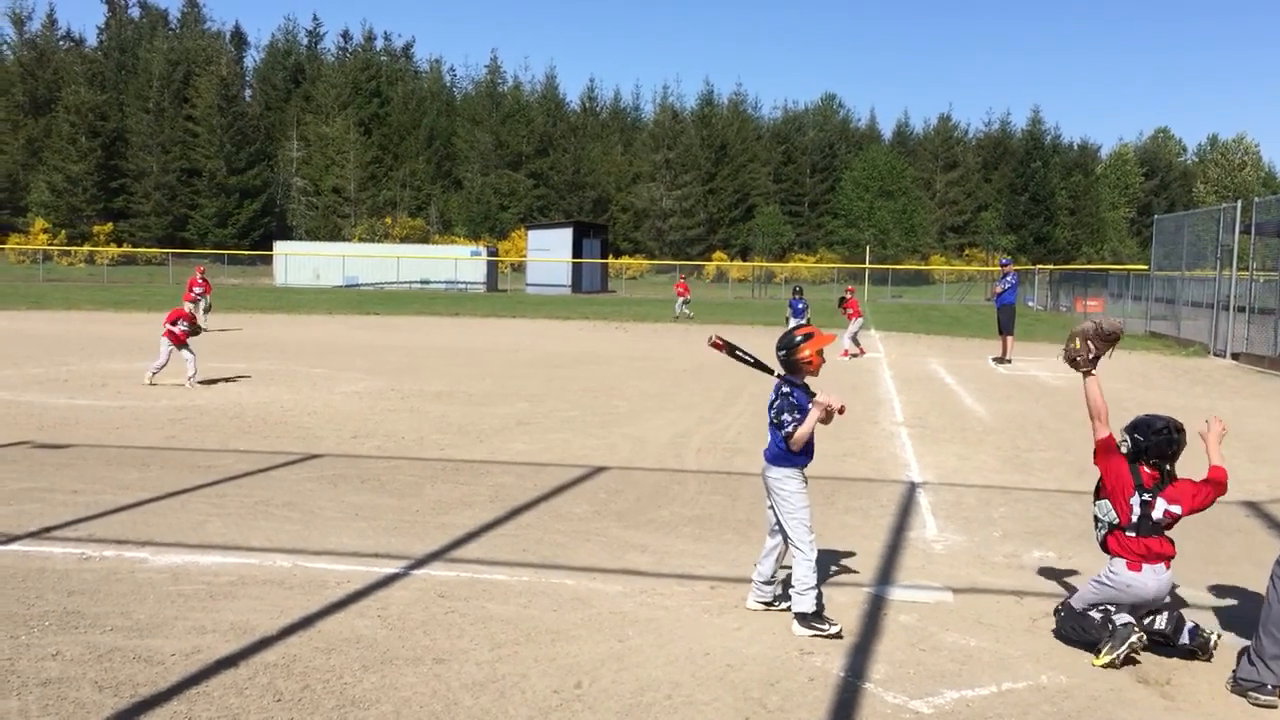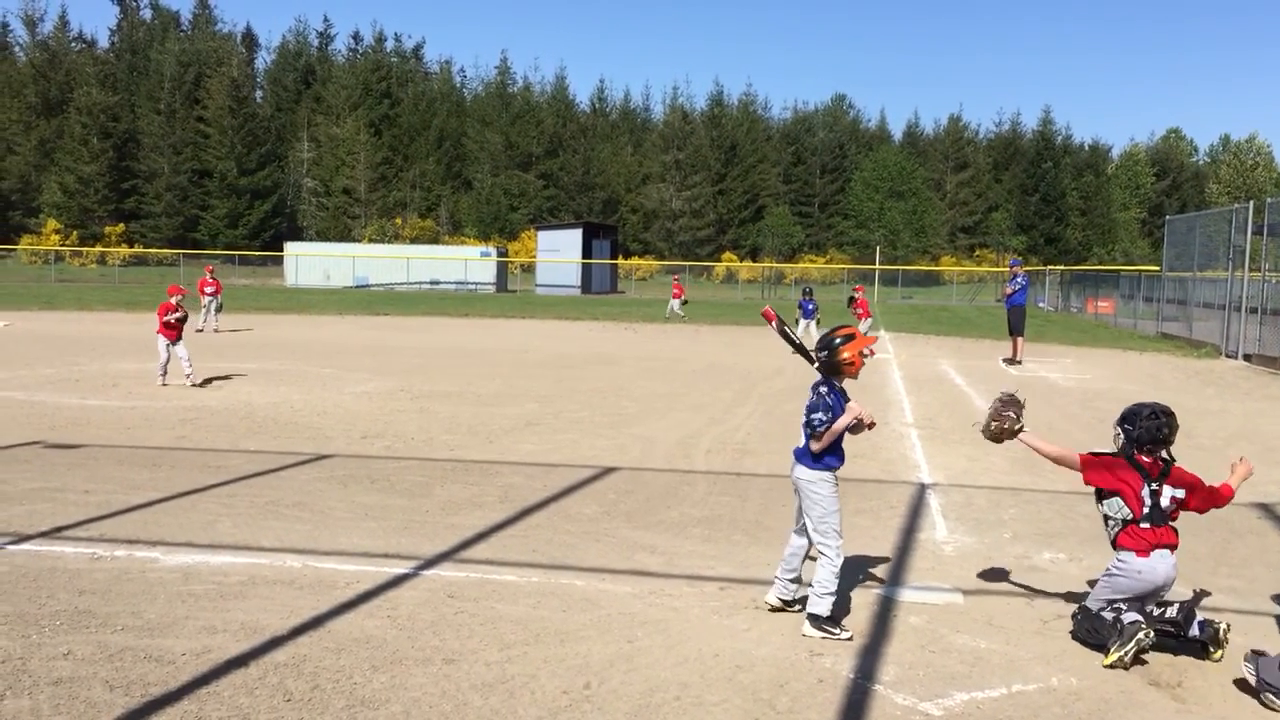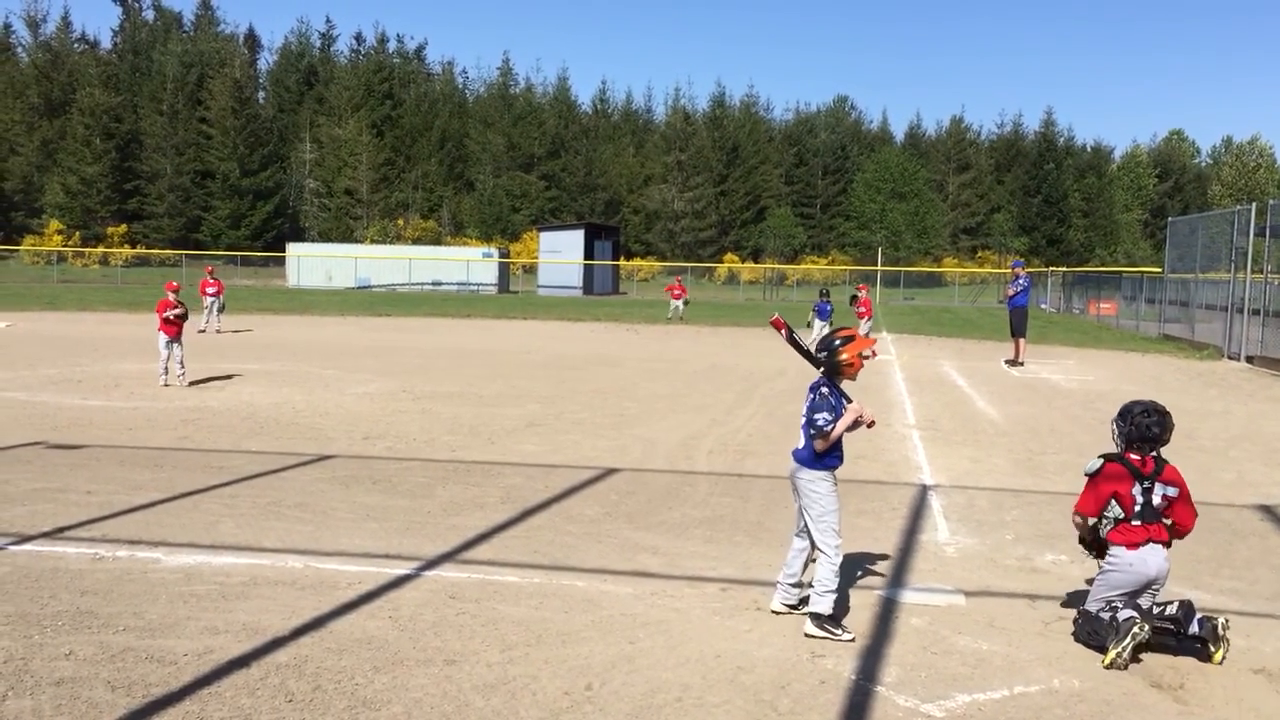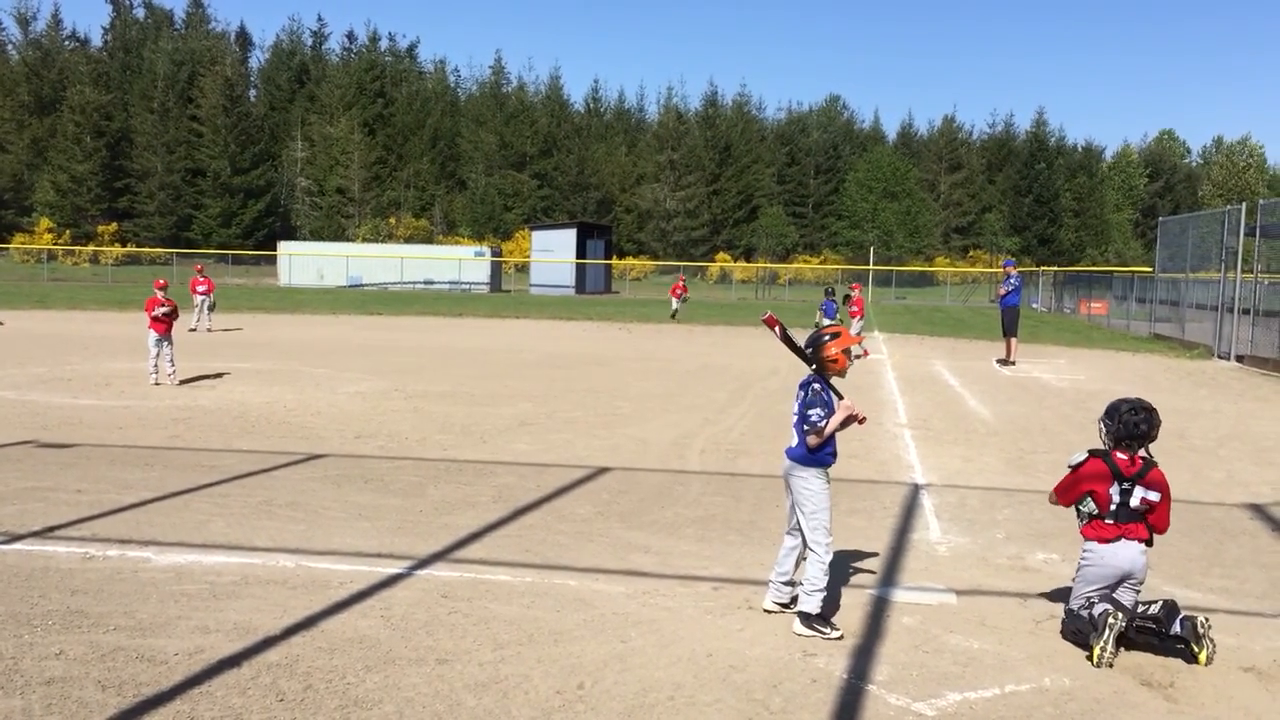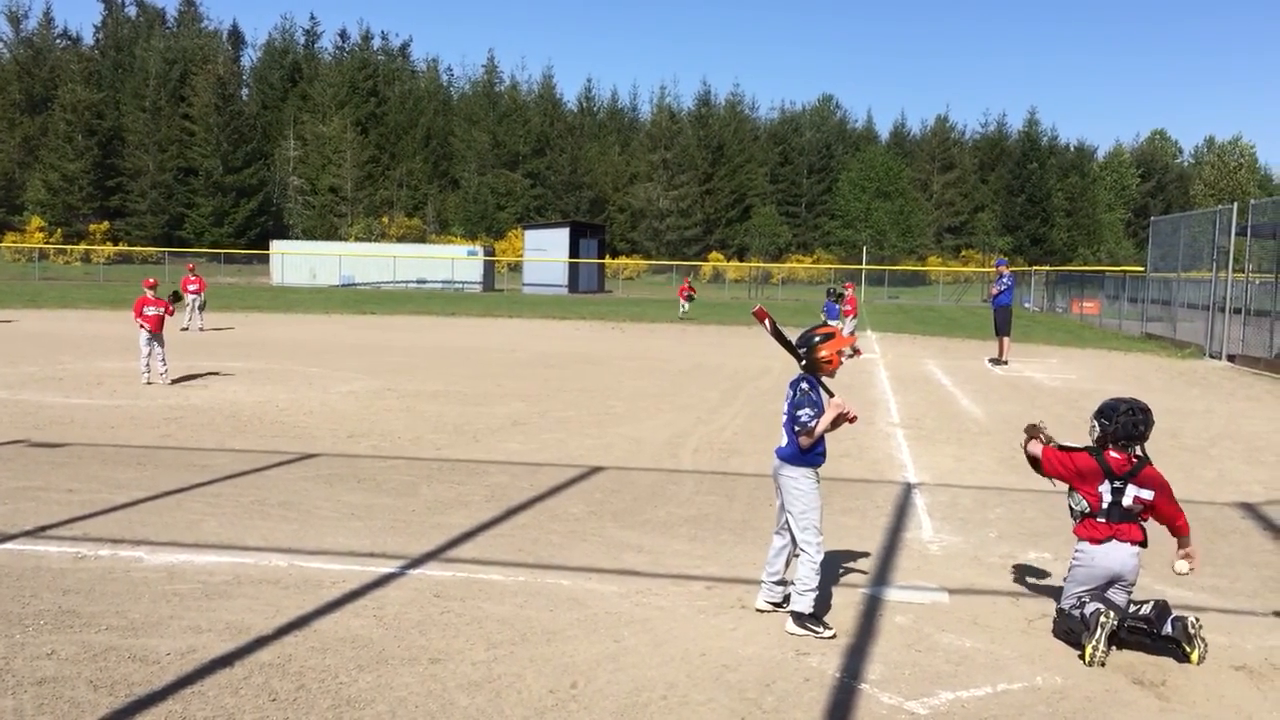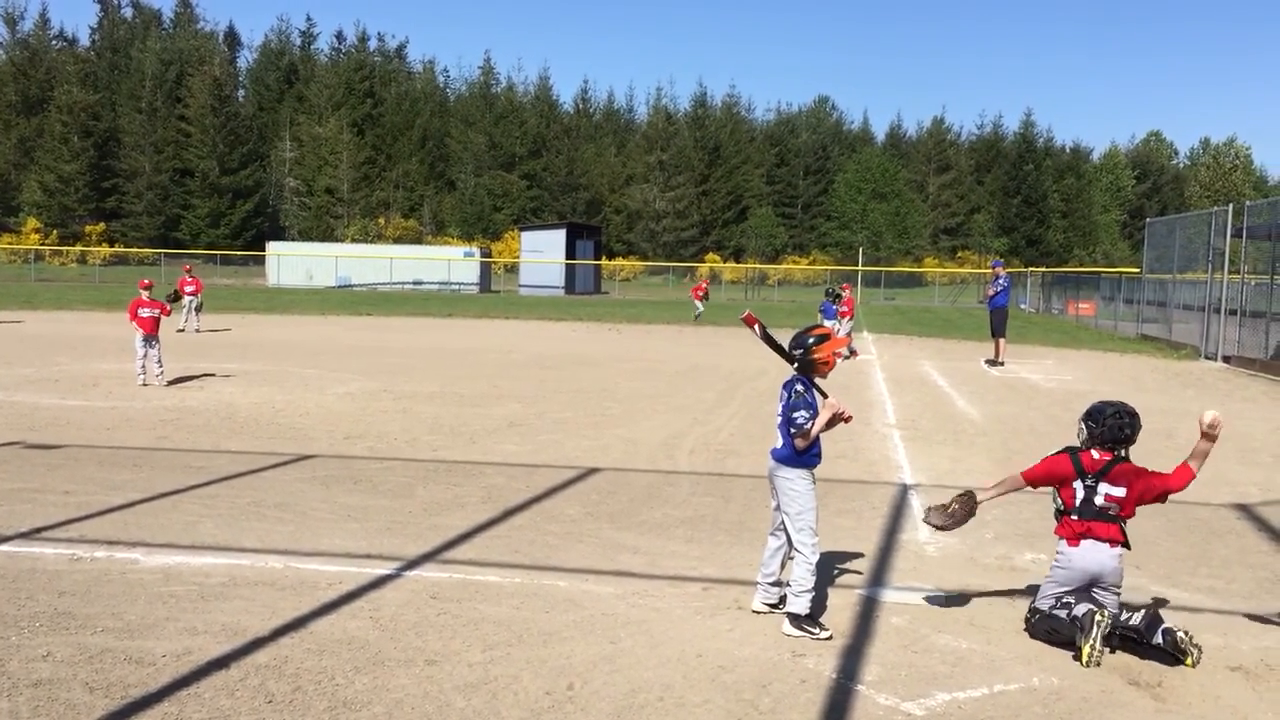
dt=0.4s
person 1, frame 1
left shoulder: (799, 389)
right shoulder: (787, 394)
left elbow: (823, 421)
right elbow: (795, 443)
left wrist: (829, 409)
right wrist: (816, 409)
left hip: (780, 472)
right hip: (786, 475)
left knee: (778, 535)
right knee: (804, 543)
left ankle: (762, 593)
right ankle: (805, 614)
person 1, frame 2
left shoulder: (833, 390)
right shoulder: (824, 395)
left elbow: (848, 430)
right elbow: (816, 444)
left wrist: (860, 422)
right wrist: (847, 417)
left hip: (805, 472)
right hip: (817, 476)
left knee: (802, 534)
right knee: (830, 547)
left ankle: (782, 592)
right ankle: (818, 617)
person 1, frame 3
left shoulder: (825, 388)
right shoulder: (825, 395)
left elbow: (834, 428)
right elbow: (821, 443)
left wrist: (857, 420)
right wrist: (849, 417)
left hip: (806, 471)
right hip: (816, 475)
left knee: (804, 537)
right knee: (829, 546)
left ankle: (787, 596)
right ankle: (821, 616)
person 1, frame 4
left shoulder: (811, 385)
right shoulder: (817, 391)
right elbow: (814, 439)
left wrist: (848, 419)
right wrist: (840, 414)
left hip: (798, 468)
right hip: (809, 473)
left knee: (796, 535)
right knee: (819, 544)
left ankle: (779, 595)
right ankle: (808, 615)
person 1, frame 5
left shoulder: (802, 384)
right shoulder: (806, 391)
right elbow: (806, 439)
left wrist: (839, 418)
right wrist: (831, 412)
left hip: (787, 468)
right hip: (799, 473)
left knee: (785, 533)
right knee: (810, 543)
left ankle: (771, 594)
right ankle: (801, 614)
person 1, frame 6
left shoulder: (793, 385)
right shoulder: (802, 393)
right elbow: (801, 441)
left wrist: (833, 418)
right wrist: (825, 414)
left hip: (782, 467)
right hip: (794, 474)
left knee: (780, 534)
right knee: (805, 543)
left ankle: (767, 595)
right ankle: (798, 615)
person 2, frame 1
left shoulder: (1119, 471)
right shoulder: (1179, 490)
left elbow: (1100, 421)
right elbow: (1217, 485)
left wrist: (1089, 372)
right wrist: (1212, 442)
left hip: (1125, 576)
right hip: (1161, 580)
left knee: (1067, 617)
right knee: (1131, 612)
left ankle: (1118, 630)
right ankle: (1189, 633)
person 2, frame 2
left shoulder: (1116, 467)
right shoulder: (1178, 475)
left elbow: (1066, 458)
right elbow: (1218, 497)
left wrist: (1022, 434)
right wrist: (1238, 476)
left hip: (1134, 564)
right hip: (1168, 565)
left knee: (1086, 621)
right knee: (1139, 611)
left ankle: (1128, 629)
right ankle: (1198, 625)
person 2, frame 3
left shoulder: (1108, 469)
right shoulder: (1170, 474)
left elbow: (1080, 518)
right elbow: (1185, 525)
left wrist: (1089, 533)
left hip: (1124, 558)
right hip: (1159, 559)
left knee: (1089, 622)
right knee: (1138, 614)
left ankle: (1125, 624)
right ankle: (1199, 625)
person 2, frame 4
left shoulder: (1091, 466)
right shoulder: (1155, 476)
left elbow: (1055, 498)
right elbow: (1160, 526)
left hip: (1101, 552)
right hip: (1137, 554)
left knee: (1077, 619)
right knee: (1122, 614)
left ankle: (1103, 616)
right ankle: (1181, 624)
person 2, frame 5
left shoulder: (1084, 461)
right shoulder: (1150, 476)
left elbow: (1033, 449)
right elbow: (1175, 517)
left wrist: (1034, 439)
right wrist: (1185, 545)
left hip: (1092, 553)
right hip: (1129, 556)
left knee: (1067, 618)
right knee: (1115, 610)
left ankle: (1091, 616)
right ankle: (1174, 623)
person 2, frame 6
left shoulder: (1064, 462)
right shoulder: (1129, 475)
left elbow: (1021, 479)
right elbow: (1182, 477)
left wrist: (982, 495)
right wrist: (1207, 440)
left hip: (1073, 554)
right hip: (1111, 557)
left knee: (1039, 618)
right knee: (1107, 615)
left ankle: (1084, 619)
right ankle: (1162, 632)
